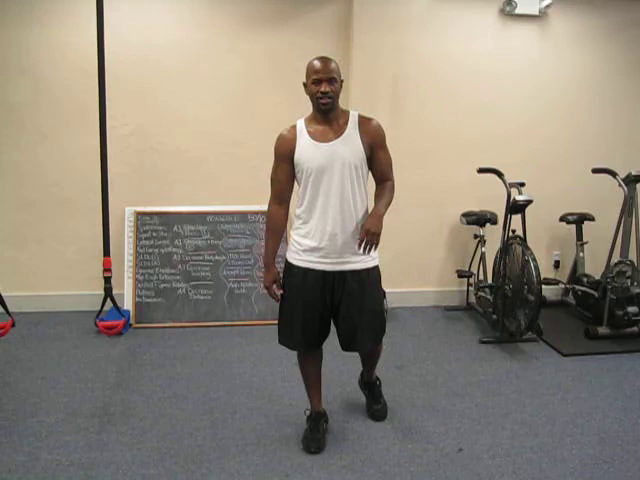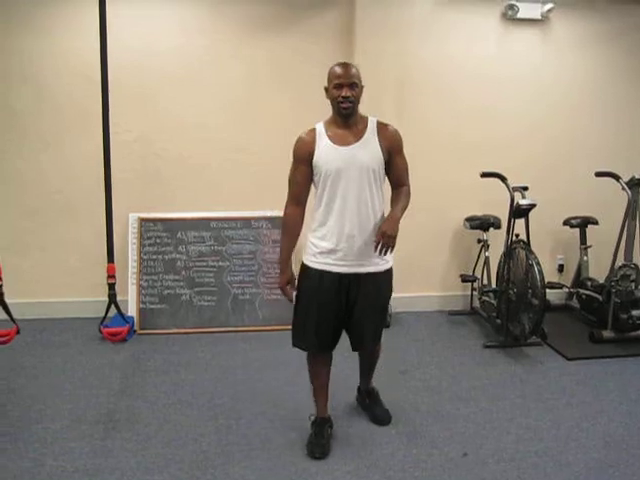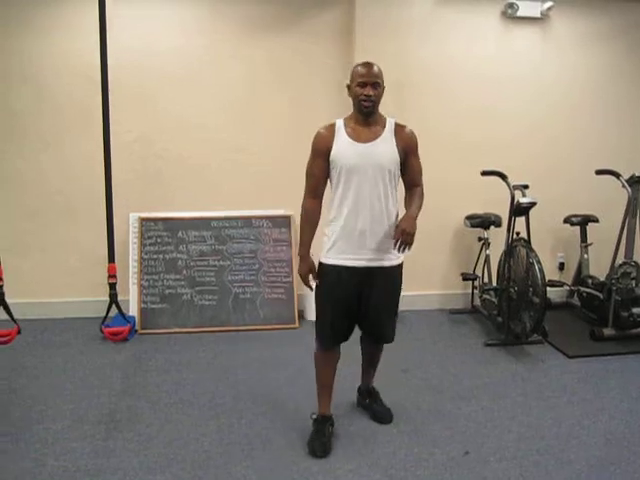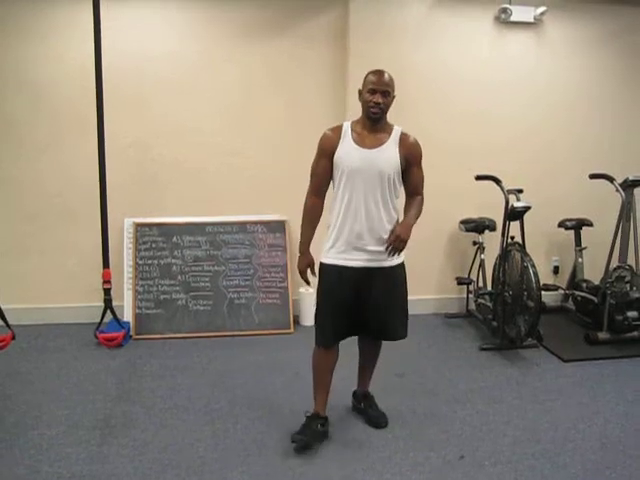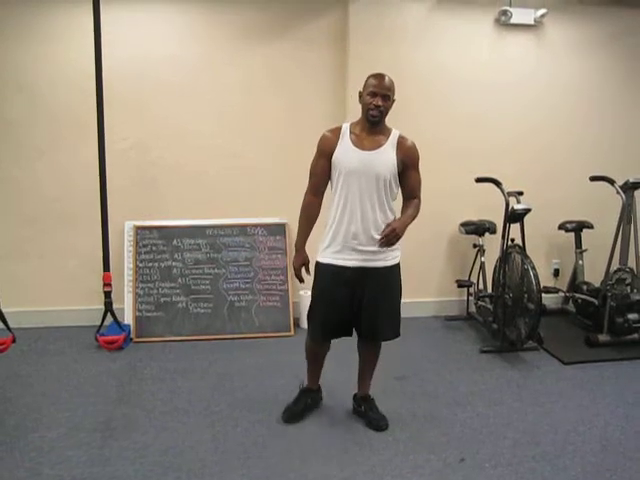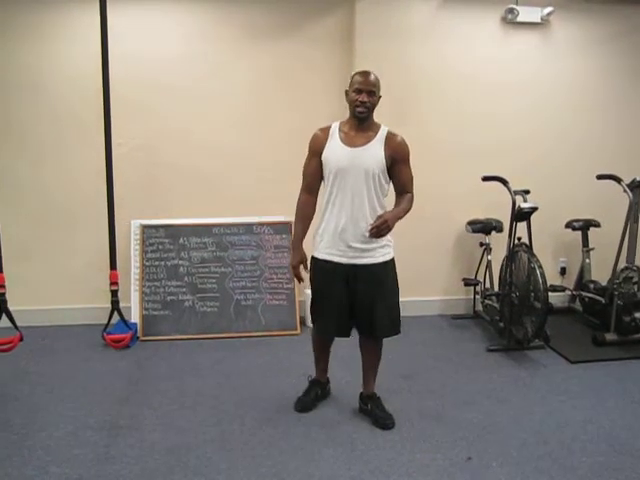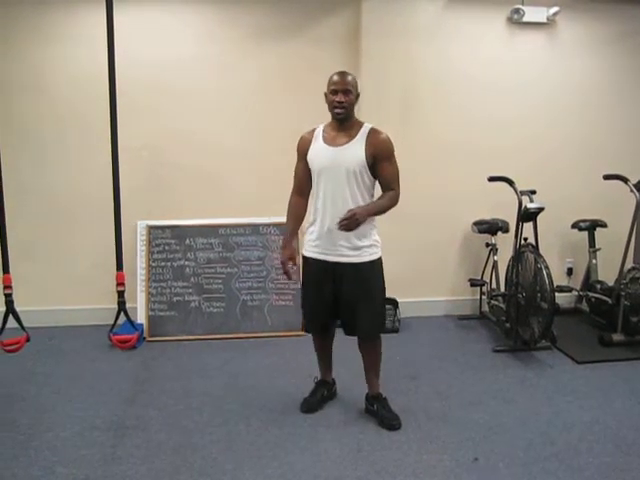
dt=0.3s
person 1, frame 1
left shoulder: (368, 130)
right shoulder: (289, 139)
left elbow: (386, 181)
right elbow: (278, 203)
left wrist: (377, 213)
right wrist: (269, 263)
left hip: (358, 260)
right hip: (306, 262)
left knee: (369, 337)
right knee: (306, 342)
left ankle: (369, 380)
right ankle: (317, 413)
person 1, frame 2
left shoulder: (386, 135)
right shoulder: (308, 142)
left elbow: (402, 186)
right elbow: (295, 205)
left wrist: (394, 216)
right wrist: (284, 264)
left hip: (373, 263)
right hip: (322, 263)
left knee: (370, 339)
right knee: (317, 344)
left ankle: (366, 391)
right ankle: (322, 418)
person 1, frame 3
left shoulder: (403, 136)
right shoulder: (327, 137)
left elbow: (415, 187)
right elbow: (313, 197)
left wrist: (411, 215)
right wrist: (303, 253)
left hip: (385, 256)
right hip: (338, 257)
left knee: (376, 331)
right knee: (328, 338)
left ankle: (367, 390)
right ankle: (324, 417)
person 1, frame 4
left shoulder: (407, 145)
right shoulder: (333, 138)
left elbow: (415, 194)
right elbow: (316, 194)
left wrist: (408, 222)
right wrist: (304, 248)
left hip: (385, 259)
right hip: (339, 257)
left knee: (374, 332)
right knee: (327, 336)
left ankle: (363, 394)
right ankle: (318, 416)
person 1, frame 5
left shoulder: (404, 148)
right shoulder: (331, 140)
left elbow: (413, 198)
right elbow: (314, 195)
left wrist: (403, 221)
right wrist: (299, 247)
left hip: (381, 261)
right hip: (335, 258)
left knee: (373, 333)
right knee: (320, 331)
left ankle: (363, 397)
right ankle: (311, 389)
person 1, frame 6
left shoulder: (394, 144)
right shoulder: (322, 139)
left elbow: (406, 193)
right elbow: (308, 194)
left wrist: (394, 215)
right wrist: (297, 245)
left hip: (375, 256)
right hip: (329, 254)
left knee: (373, 329)
right knee: (323, 326)
left ankle: (369, 395)
right ankle: (320, 381)
person 1, frame 7
left shoulder: (376, 141)
right shoulder: (308, 141)
left elbow: (393, 192)
right elbow: (299, 195)
left wrist: (366, 211)
right wrist: (288, 244)
left hip: (361, 254)
right hip: (317, 252)
left knee: (368, 328)
right knee: (319, 322)
left ankle: (374, 395)
right ankle: (326, 382)
